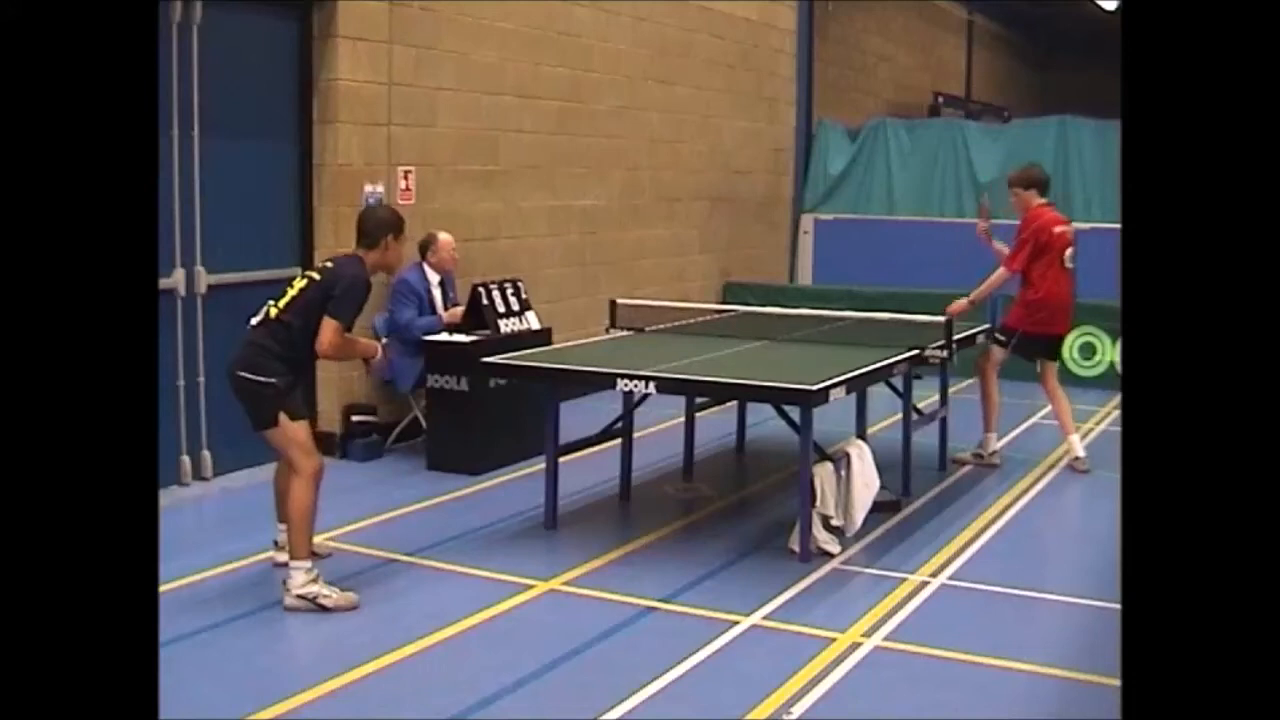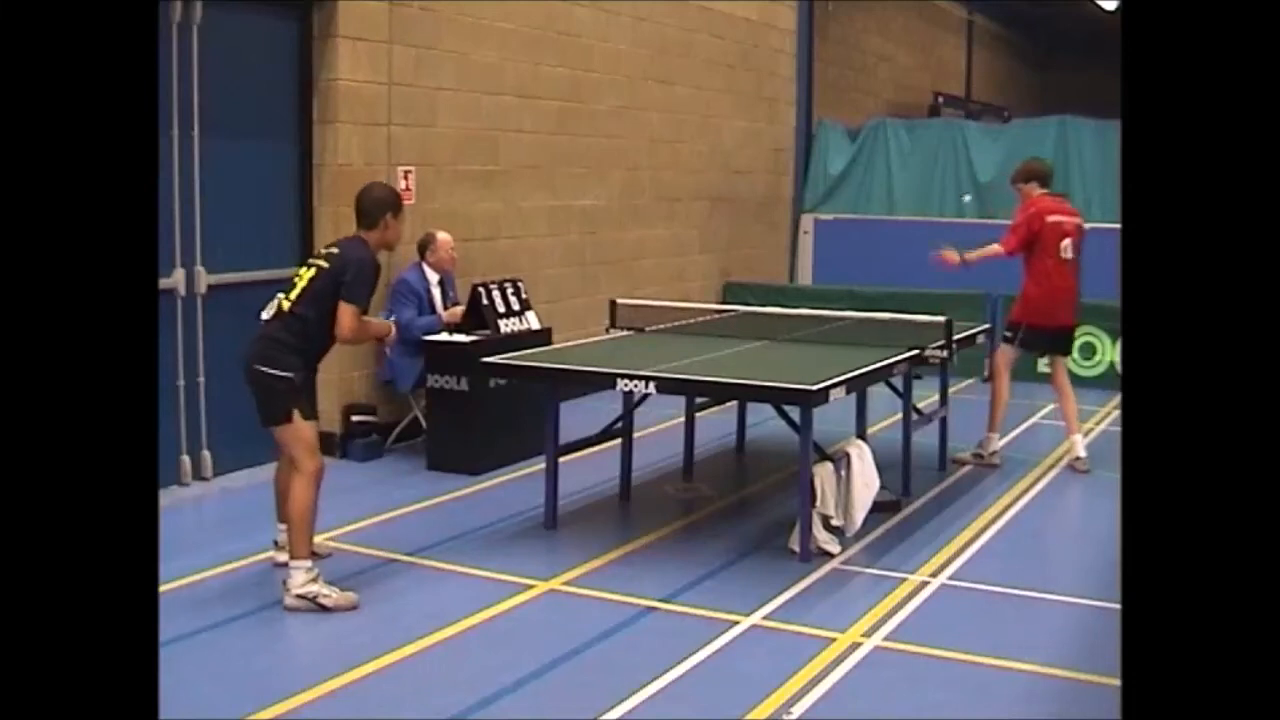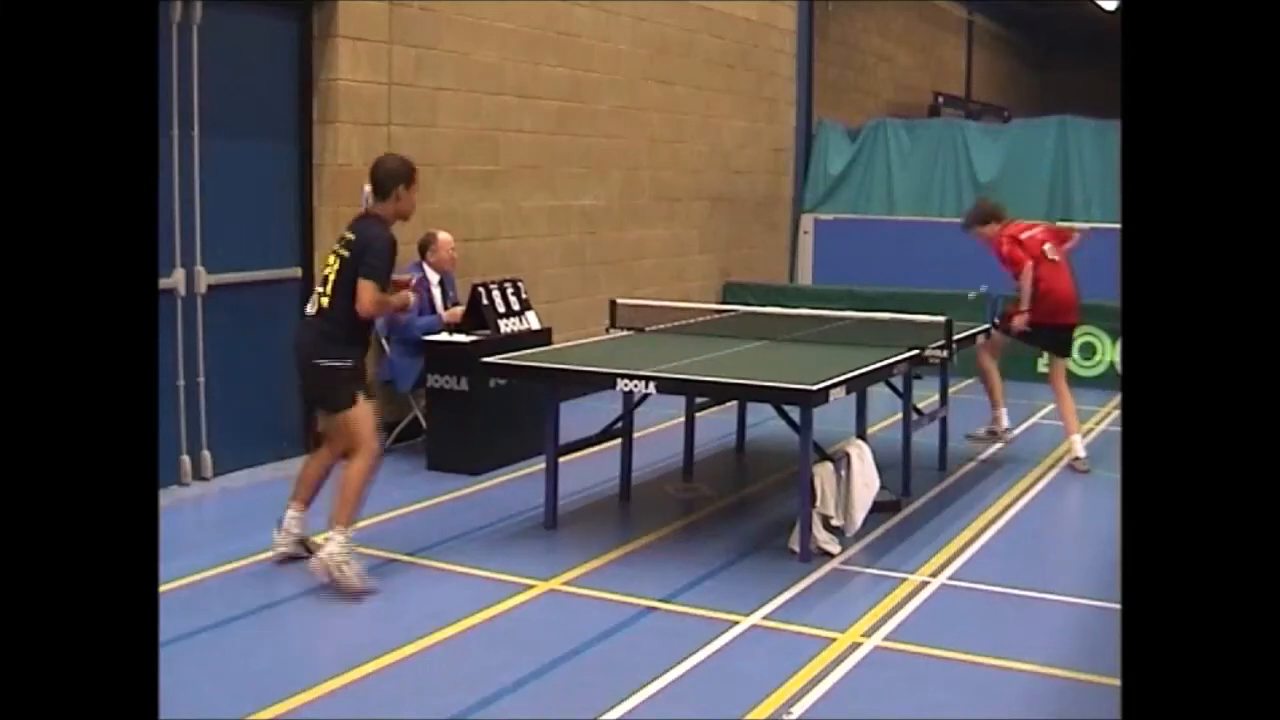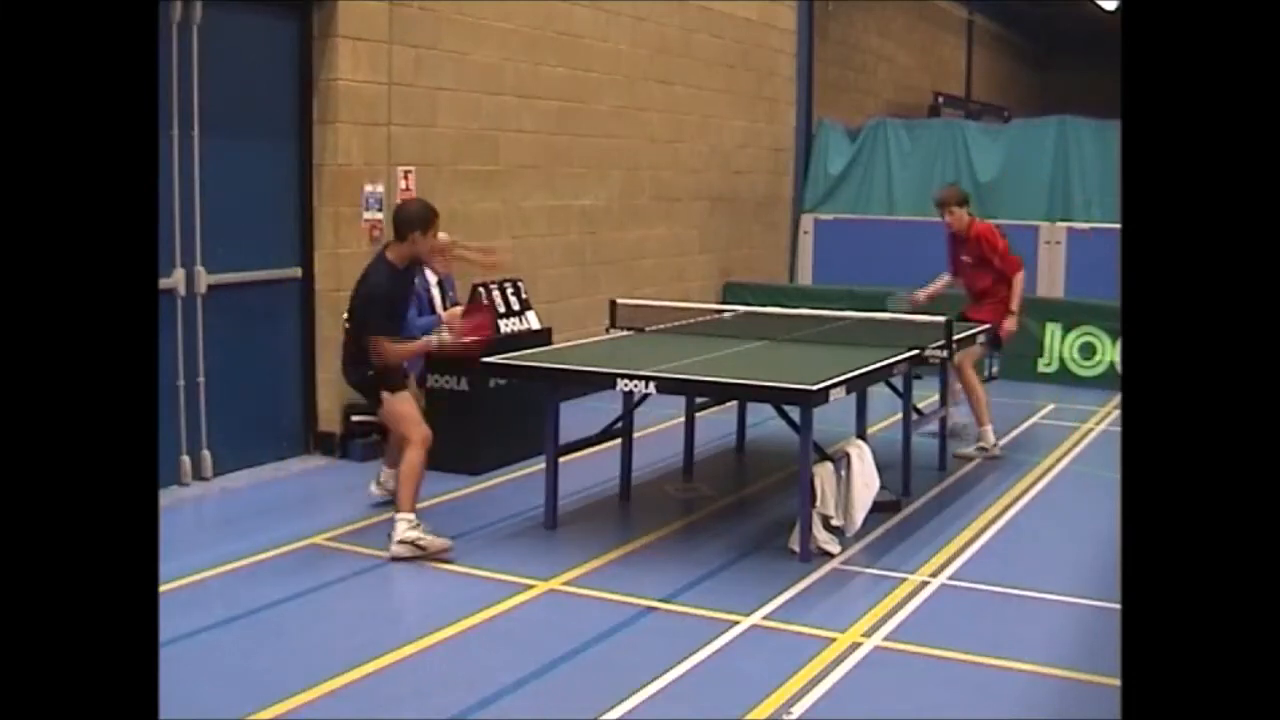
dt=0.4s
person 1, frame 1
left shoulder: (340, 267)
right shoulder: (355, 279)
right elbow: (326, 346)
left wrist: (359, 345)
right wrist: (366, 349)
left hip: (259, 365)
right hip: (264, 373)
left knee: (292, 456)
right knee: (307, 466)
left ankle: (287, 541)
right ankle: (302, 581)
person 1, frame 2
left shoulder: (339, 250)
right shoulder: (363, 261)
right elbow: (346, 331)
left wrist: (367, 324)
right wrist: (380, 329)
left hip: (267, 357)
right hip: (282, 366)
left knee: (293, 454)
right knee: (308, 466)
left ankle: (287, 540)
right ankle: (301, 582)
person 1, frame 3
left shoulder: (363, 228)
right shoulder: (377, 239)
right elbow: (367, 306)
left wrist: (393, 291)
right wrist: (401, 300)
left hip: (321, 350)
right hip: (334, 354)
left knee: (336, 444)
right knee: (367, 450)
left ankle: (289, 532)
right ankle: (334, 547)
person 1, frame 4
left shoulder: (399, 257)
right shoulder: (381, 287)
left elbow: (431, 250)
right elbow: (384, 354)
right wrist: (432, 343)
left hip: (376, 365)
right hip: (369, 368)
left knee: (395, 417)
right knee: (417, 437)
left ankle: (390, 481)
right ankle: (405, 529)
person 2, frame 1
left shoulder: (1036, 220)
right shoulder: (1060, 221)
left elbow: (1009, 269)
left wrist: (970, 300)
right wrist: (992, 241)
left hip: (1033, 310)
right hip: (1058, 312)
left knee: (988, 364)
right knee: (1050, 379)
left ankle: (988, 447)
right ankle: (1078, 452)
person 2, frame 2
left shoulder: (1030, 209)
right shoulder: (1071, 213)
left elbow: (1006, 247)
left wrist: (962, 259)
left hip: (1036, 305)
right hip: (1065, 309)
left knee: (1001, 366)
right knee: (1060, 376)
left ankle: (989, 448)
right ankle: (1078, 451)
person 2, frame 3
left shoulder: (1003, 241)
right shoulder: (1033, 228)
left elbow: (1026, 267)
right elbow: (1072, 238)
left wrist: (1023, 310)
left hip: (1043, 310)
right hip: (1066, 308)
left knee: (985, 347)
right knee: (1058, 380)
left ankle: (999, 423)
right ankle: (1078, 452)
person 2, frame 4
left shoulder: (985, 234)
right shoulder: (954, 237)
left elbow: (1017, 272)
left wrist: (1013, 314)
right wrist: (928, 292)
left hip: (995, 310)
right hip: (976, 308)
left knee: (963, 363)
left ankle: (987, 441)
person 3, frame 1
left shoulder: (447, 277)
right shoulder: (407, 282)
left elbow: (451, 314)
right elbow: (406, 327)
left wrist: (460, 316)
right wrist: (444, 318)
right hip: (411, 361)
person 3, frame 2
left shoulder: (447, 276)
right shoulder: (407, 282)
left elbow: (452, 313)
right elbow: (406, 327)
left wrist: (460, 316)
right wrist: (444, 318)
right hip: (411, 361)
person 3, frame 3
left shoulder: (447, 277)
right shoulder: (409, 281)
left elbow: (452, 313)
right elbow: (406, 327)
left wrist: (459, 316)
right wrist: (444, 319)
right hip: (412, 361)
person 3, frame 4
left shoulder: (448, 279)
right shoulder: (410, 281)
right elbow: (407, 328)
left wrist: (460, 315)
right wrist: (444, 318)
right hip: (414, 358)
